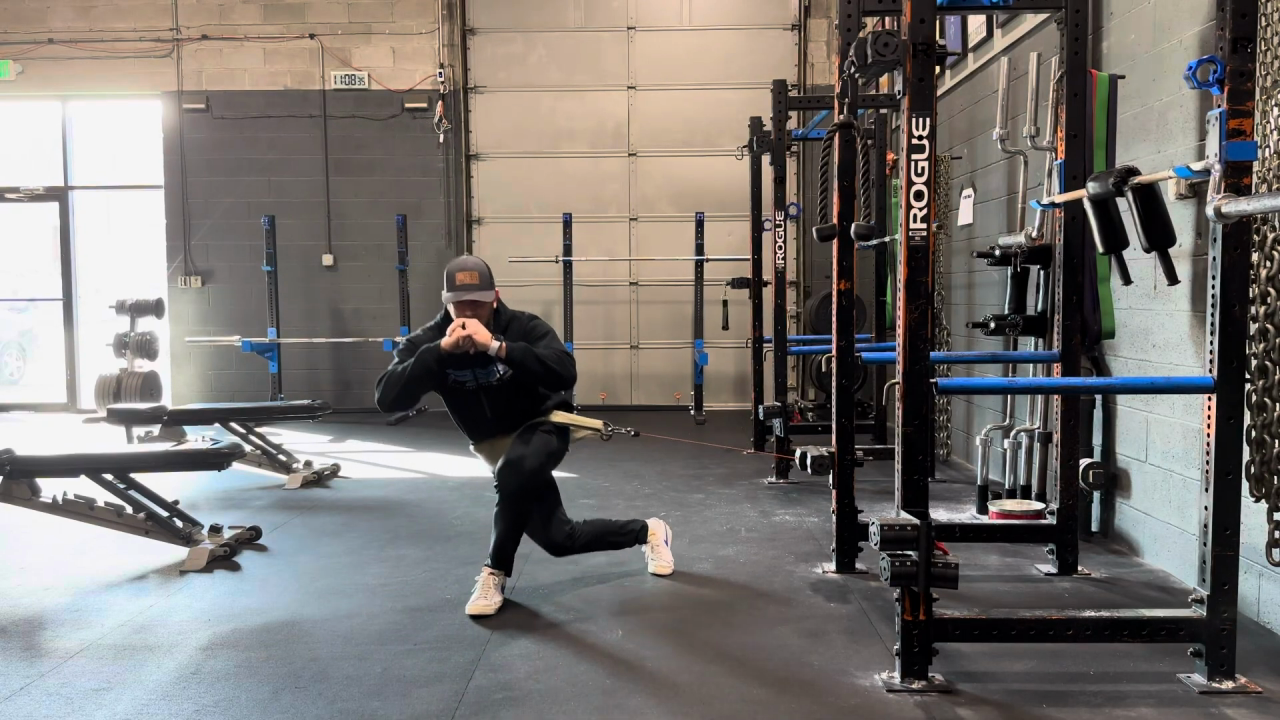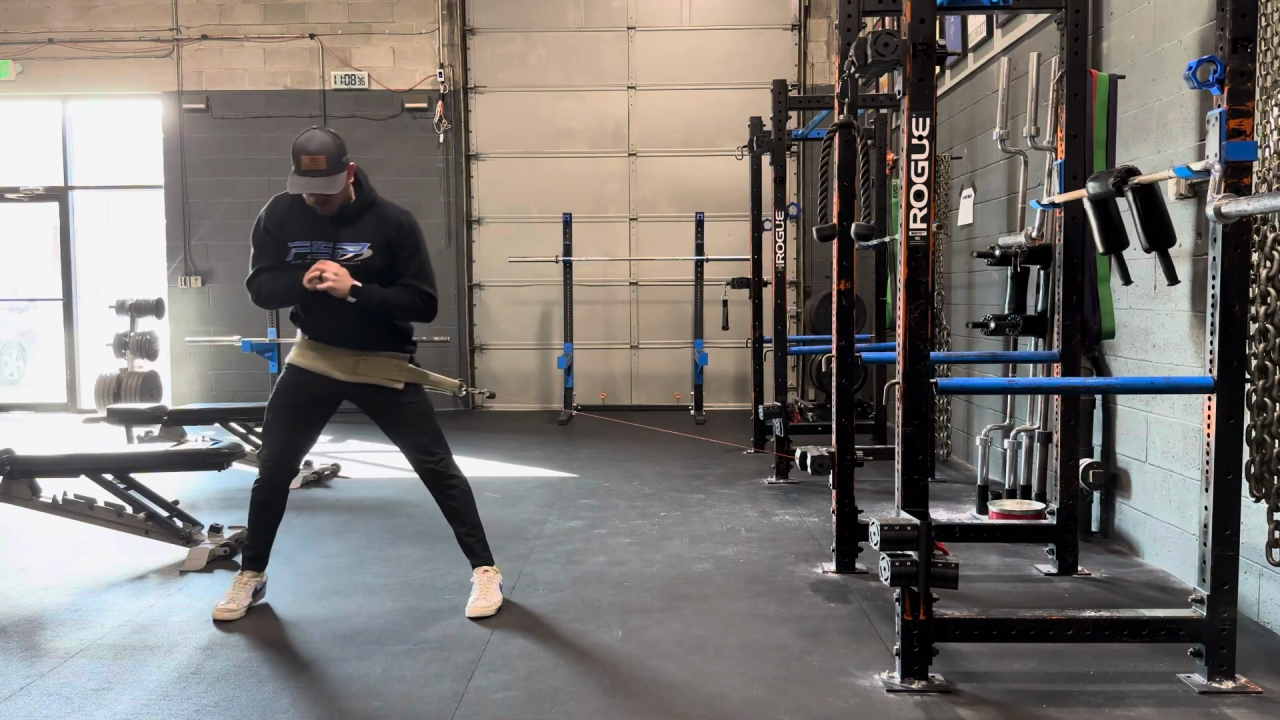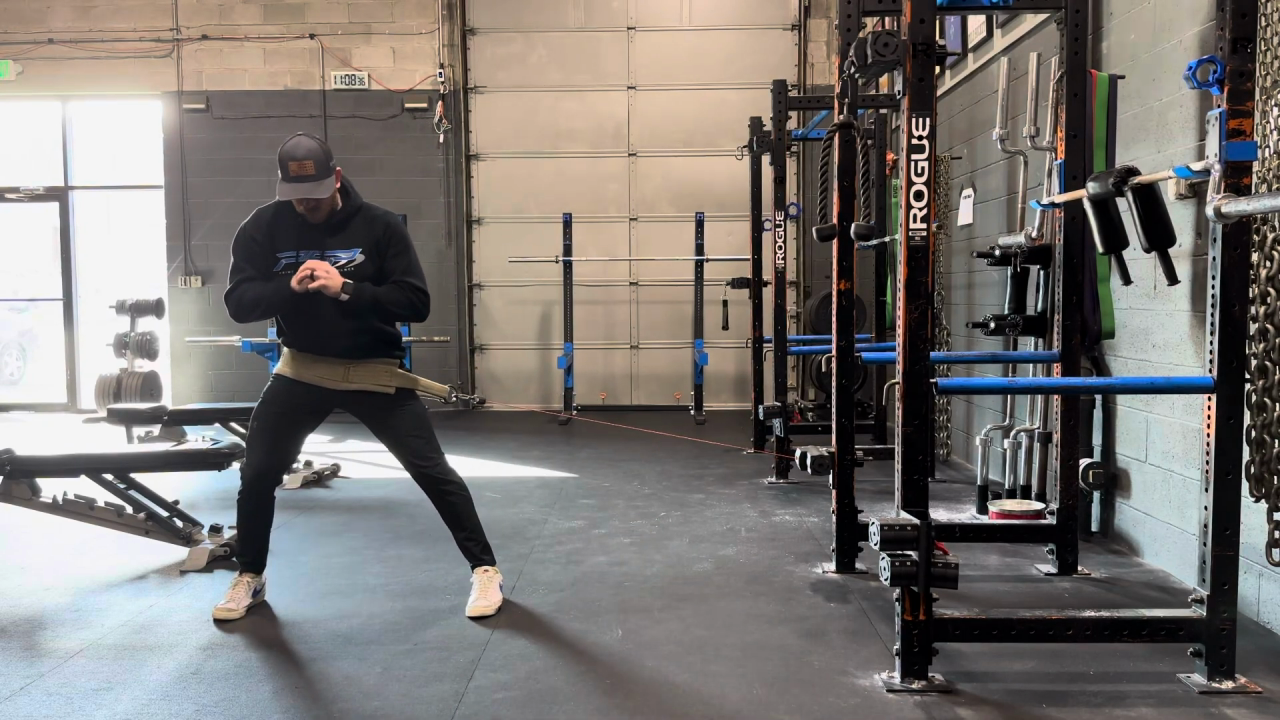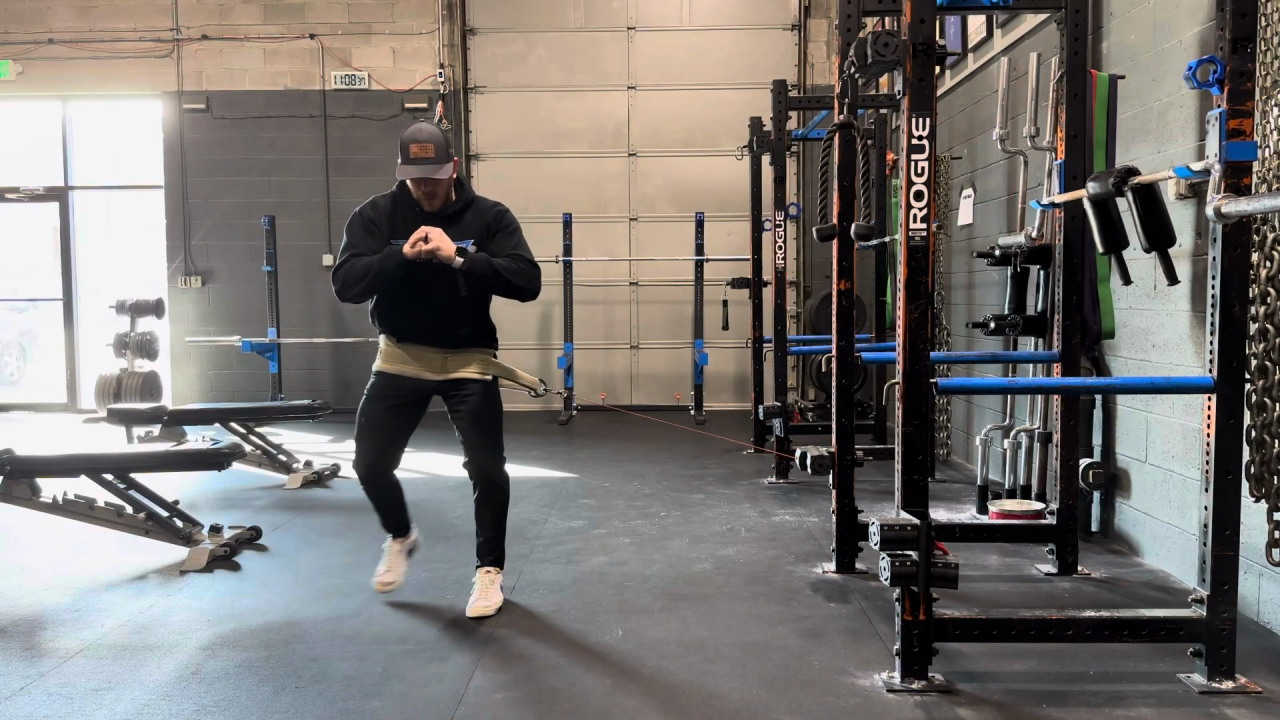
dt=0.7s
person 1, frame 1
left shoulder: (521, 326)
right shoulder: (425, 343)
left elbow: (564, 375)
right elbow: (387, 398)
left wrist: (497, 347)
right wrist: (440, 350)
left hip: (540, 427)
right hip: (495, 446)
left knee: (514, 475)
right knee: (558, 539)
left ankle: (495, 575)
right ankle: (647, 532)
person 1, frame 2
left shoulder: (392, 222)
right shoulder: (279, 215)
left elbow: (423, 303)
right elbow: (261, 289)
left wrist: (354, 290)
right wrist: (303, 282)
left hip: (384, 361)
right hip: (316, 355)
left knee: (436, 466)
right knee: (273, 467)
left ankle: (485, 571)
right ankle: (251, 576)
person 1, frame 3
left shoulder: (380, 226)
right shoulder: (263, 228)
left elbow: (416, 303)
right elbow: (239, 304)
left wrist: (346, 288)
right wrist: (290, 287)
left hip: (373, 369)
right hip: (301, 366)
left knee: (432, 470)
right knee: (258, 473)
left ankle: (485, 569)
right ankle: (249, 577)
person 1, frame 4
left shoulder: (490, 217)
right shoulder: (377, 215)
left elbow: (528, 283)
right elbow: (346, 285)
left wrist: (458, 258)
right wrist: (402, 255)
left hip: (468, 359)
right hip: (401, 357)
left knee: (487, 468)
right knee: (370, 464)
left ankle: (489, 570)
right ankle: (400, 537)
